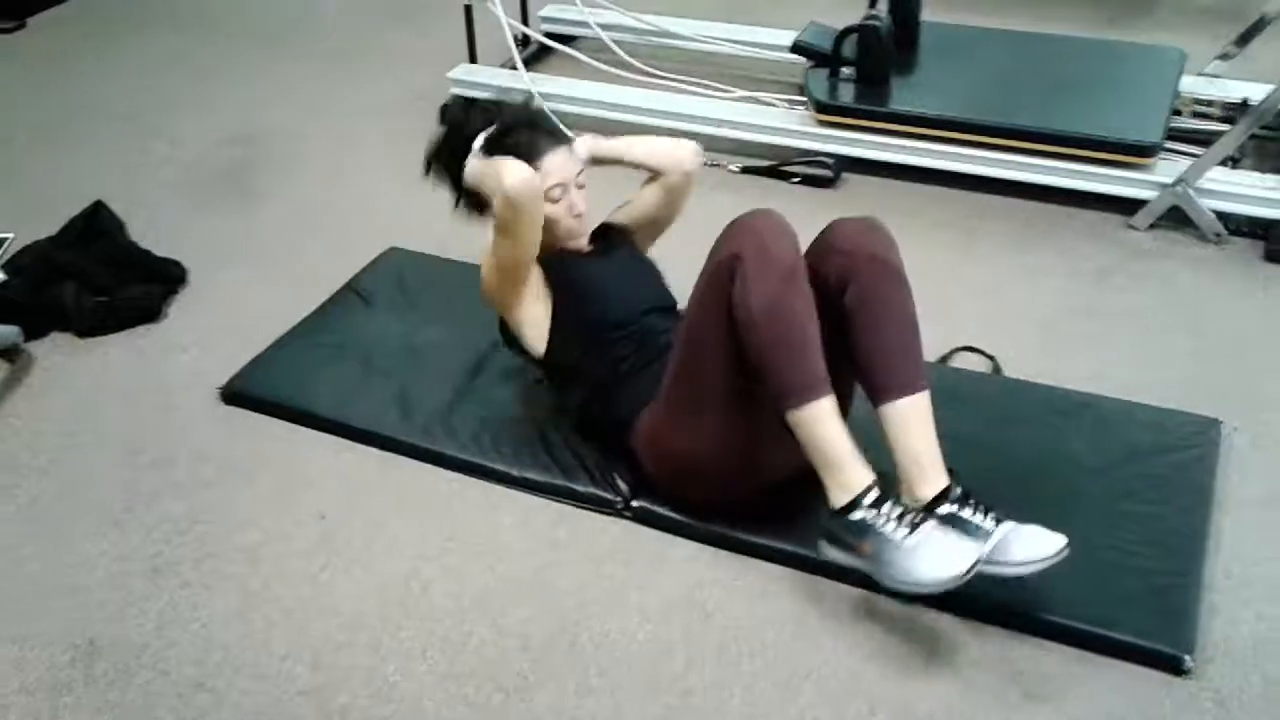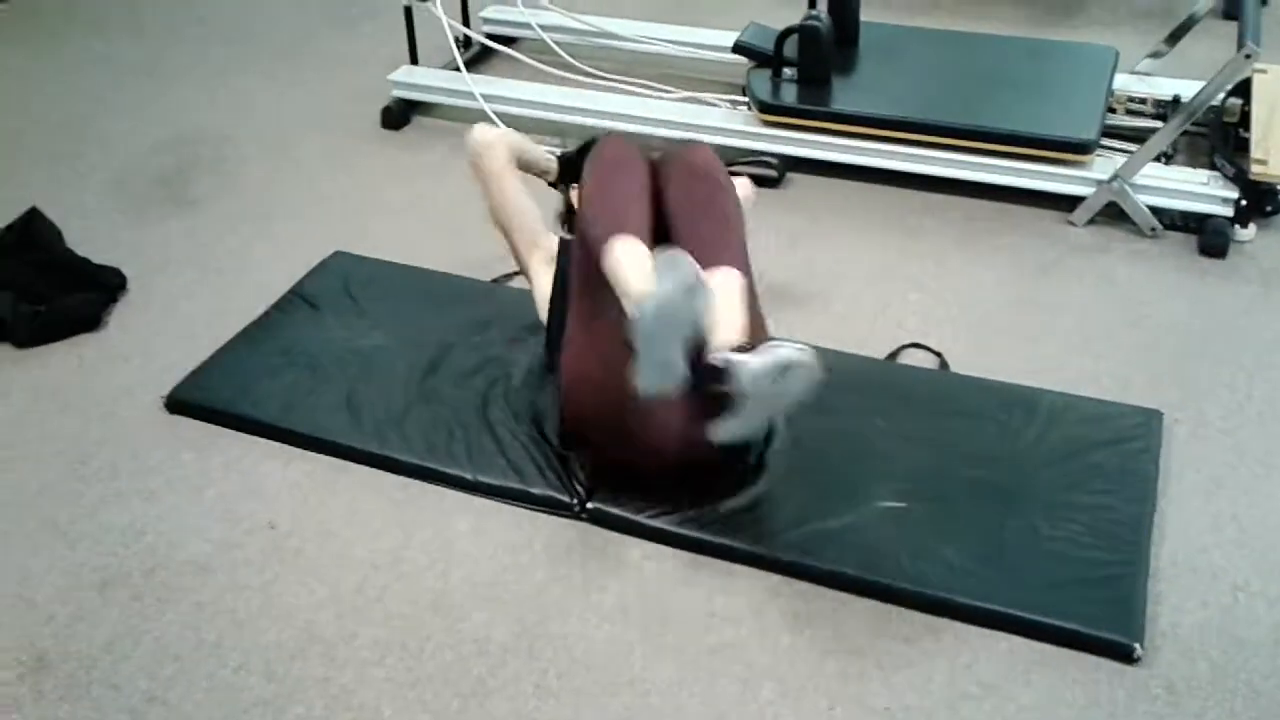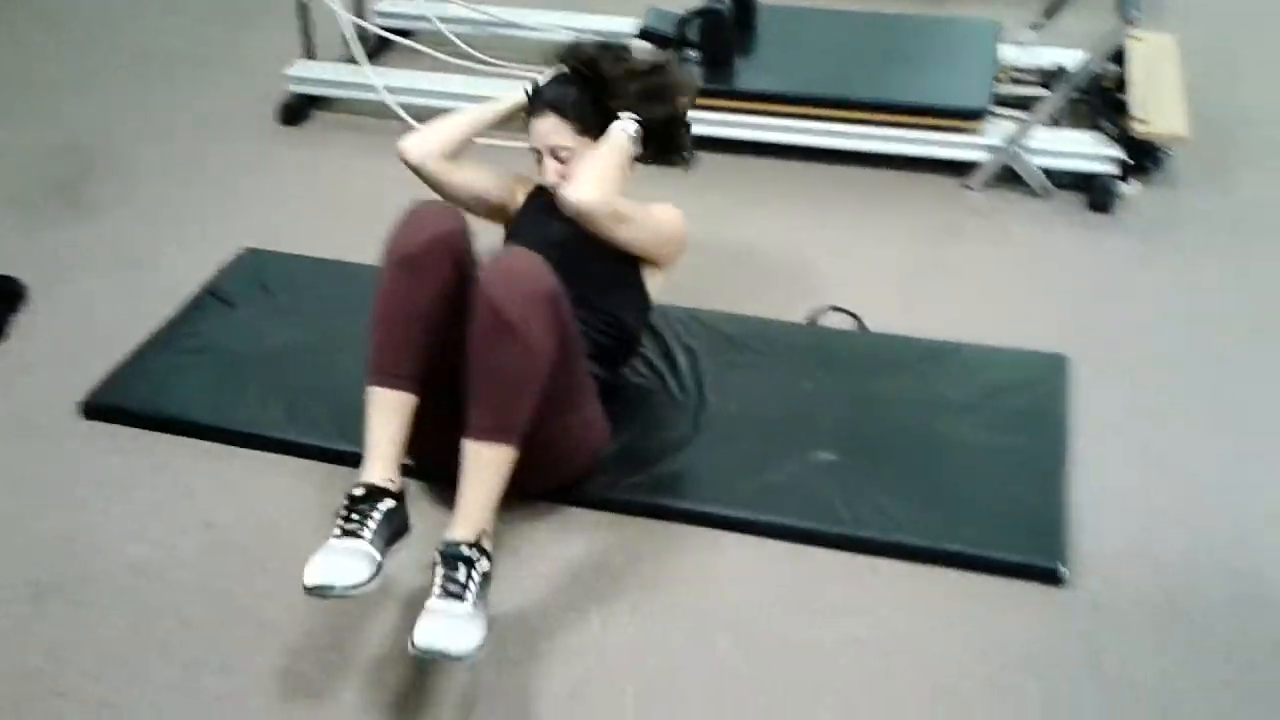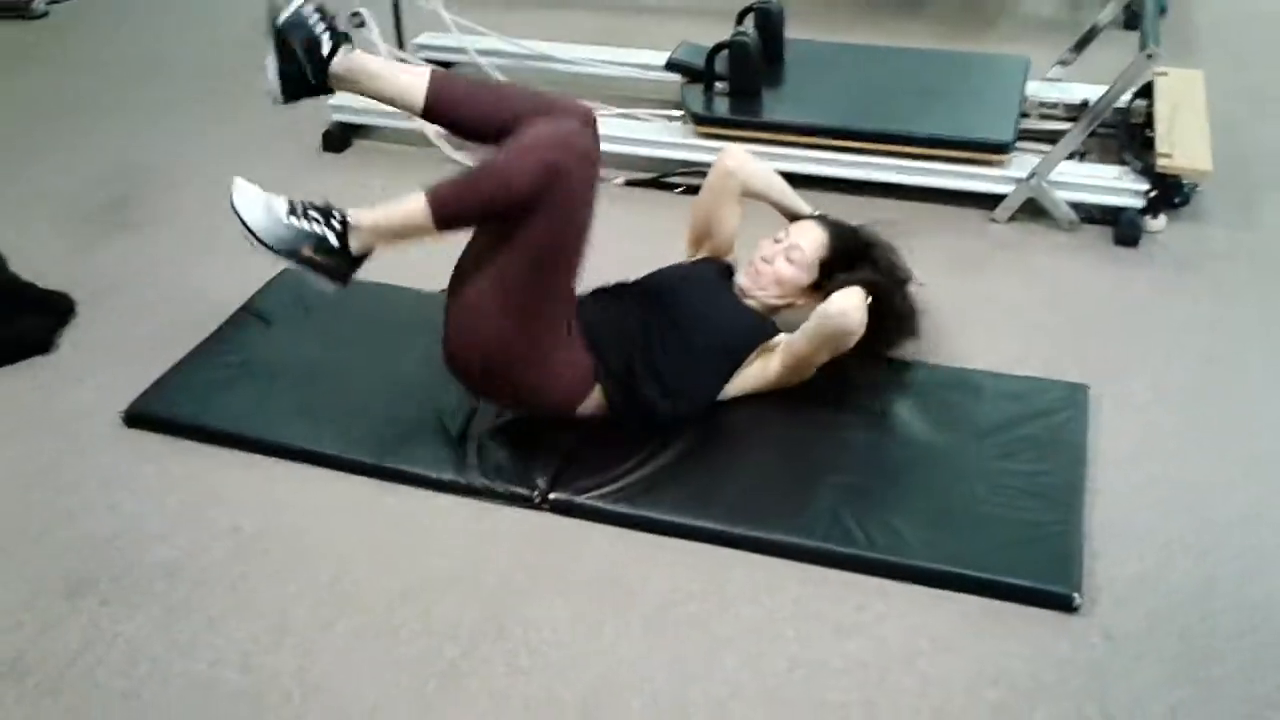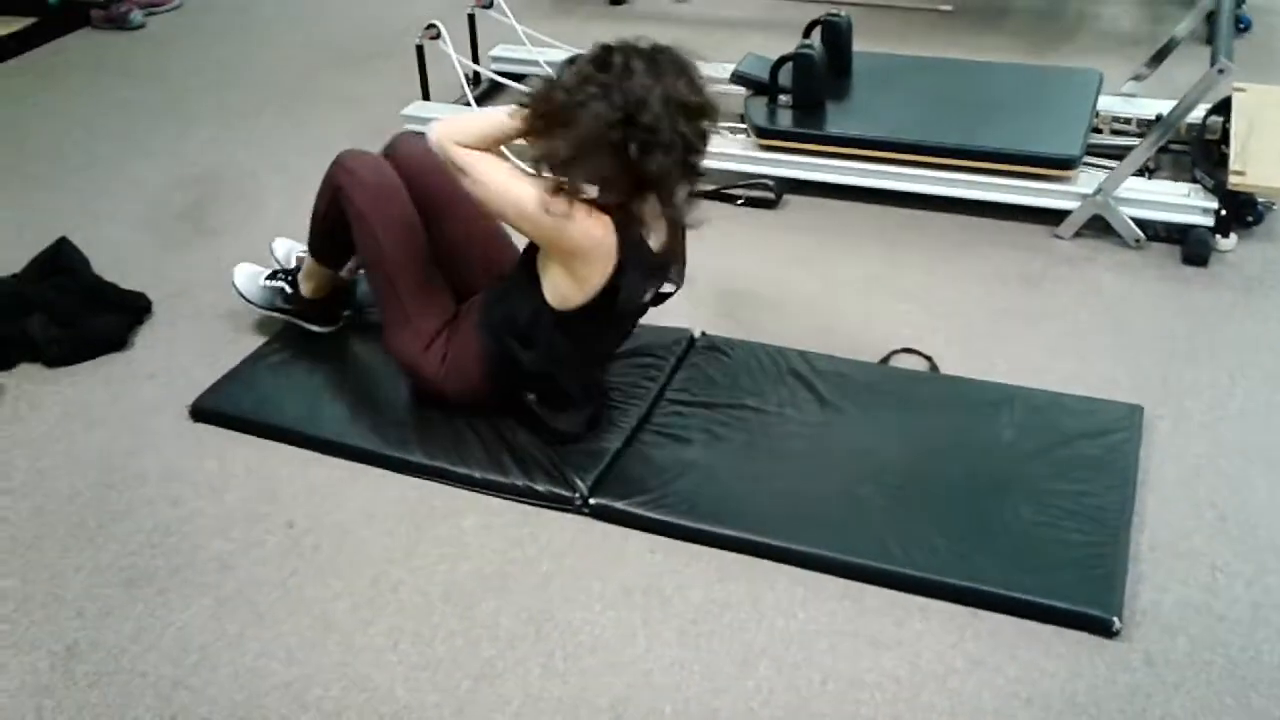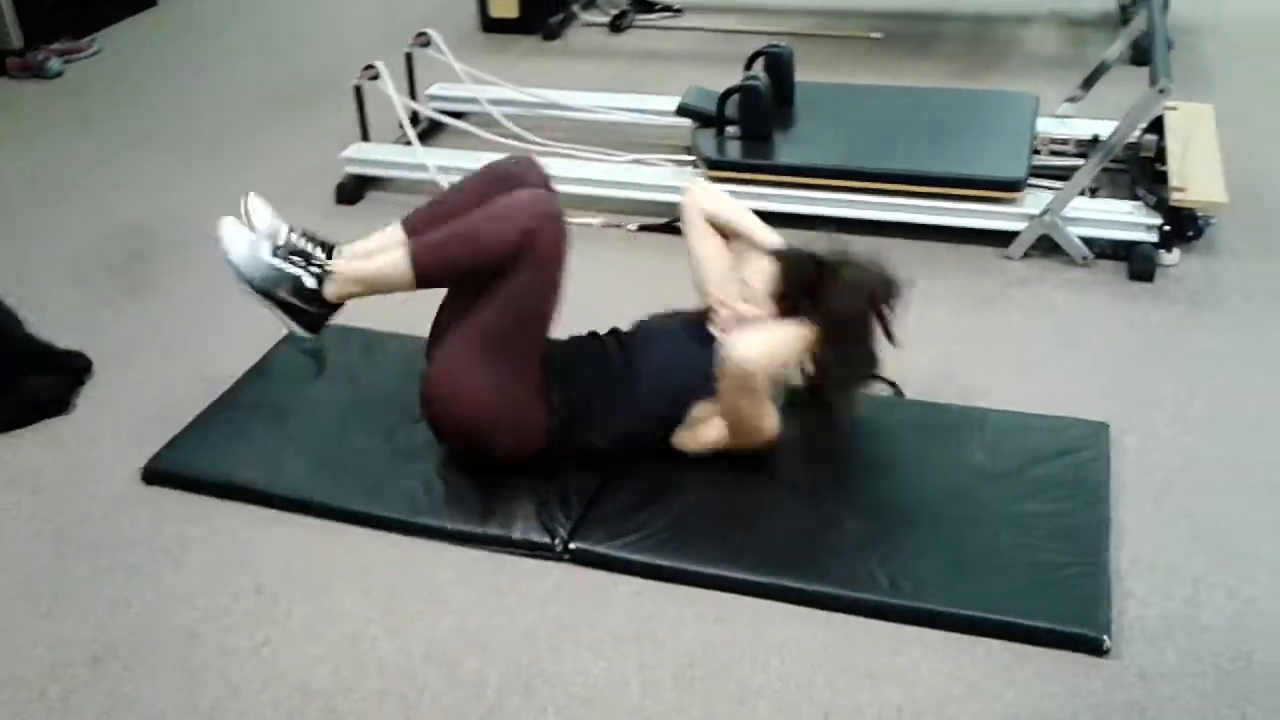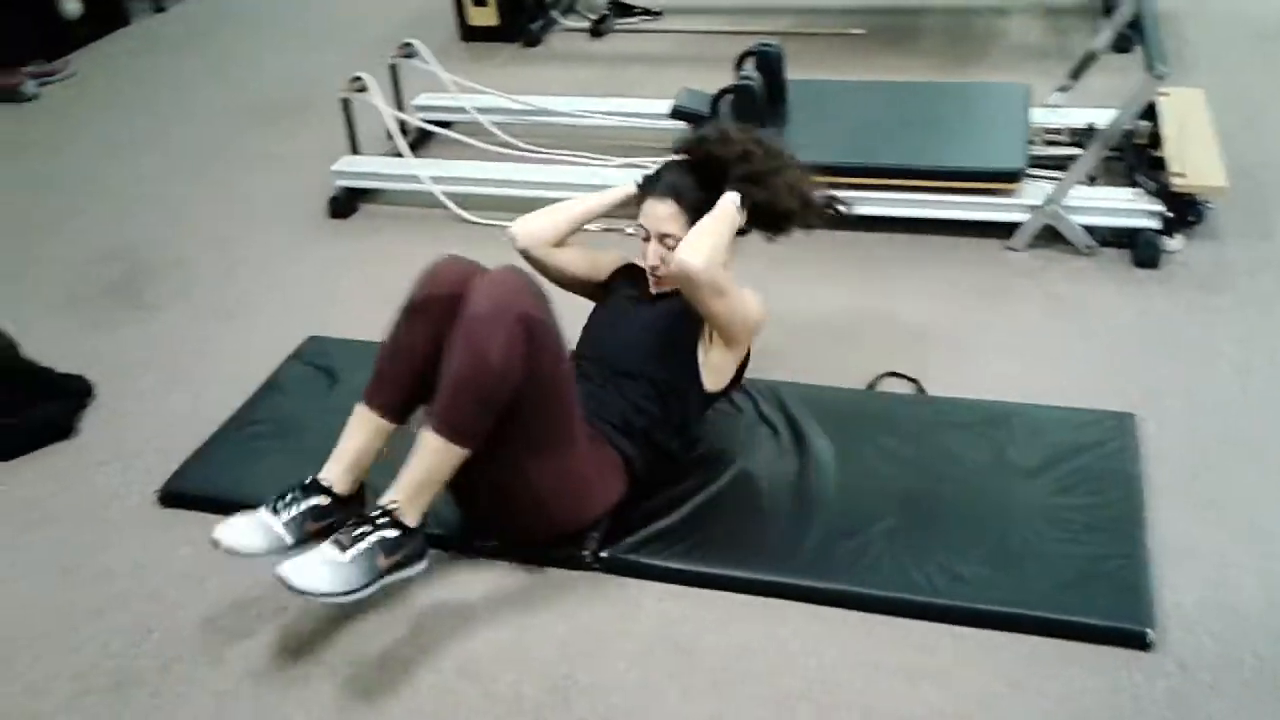
dt=0.7s
person 1, frame 1
left shoulder: (613, 242)
right shoulder: (518, 289)
left elbow: (684, 160)
right elbow: (516, 189)
left wrist: (588, 148)
right wrist: (481, 167)
left hip: (773, 421)
right hip: (692, 450)
left knee: (857, 243)
right knee: (759, 236)
left ankle: (935, 498)
right ankle: (857, 506)
person 1, frame 2
right shoulder: (554, 258)
left elbow: (742, 189)
right elbow: (486, 142)
right wrist: (559, 166)
right hip: (618, 413)
left knee: (690, 162)
right knee: (616, 154)
left ankle: (735, 364)
right ankle: (648, 309)
person 1, frame 3
left shoulder: (659, 230)
right shoulder: (525, 200)
left elbow: (584, 198)
right elbow: (418, 150)
left wrist: (624, 127)
right wrist: (528, 100)
left hip: (548, 436)
right hip: (454, 418)
left knee: (516, 276)
right knee: (428, 226)
left ankle: (468, 549)
right ankle: (376, 494)
person 1, frame 4
left shoulder: (780, 358)
right shoulder: (711, 263)
left elbow: (846, 322)
right elbow: (733, 163)
left wrist: (859, 285)
right wrist: (810, 218)
left hip: (534, 365)
right hip: (537, 321)
left knee: (560, 151)
right knee: (567, 124)
left ankle: (342, 242)
right ankle: (330, 56)
person 1, frame 5
left shoulder: (584, 233)
right shoulder: (657, 209)
left elbow: (448, 139)
left wrist: (536, 116)
left hip: (455, 359)
right hip: (502, 309)
left knee: (356, 171)
right knee: (405, 153)
left ankle: (312, 296)
right ankle: (333, 266)
person 1, frame 6
left shoulder: (748, 423)
right shoulder: (729, 318)
left elbow: (750, 361)
right elbow: (698, 195)
left wrist: (806, 331)
right wrist: (779, 256)
left hip: (483, 410)
right hip: (477, 369)
left knee: (536, 216)
right knee: (522, 179)
left ankle: (317, 290)
right ankle: (324, 264)
person 1, frame 7
left shoulder: (733, 316)
right shoulder: (626, 276)
left elbow: (690, 263)
right elbow: (529, 236)
left wrist: (731, 200)
right wrist: (634, 191)
left hip: (568, 487)
right hip: (491, 447)
left knee: (509, 297)
right knee: (453, 279)
left ankle: (396, 527)
right ankle: (327, 496)
